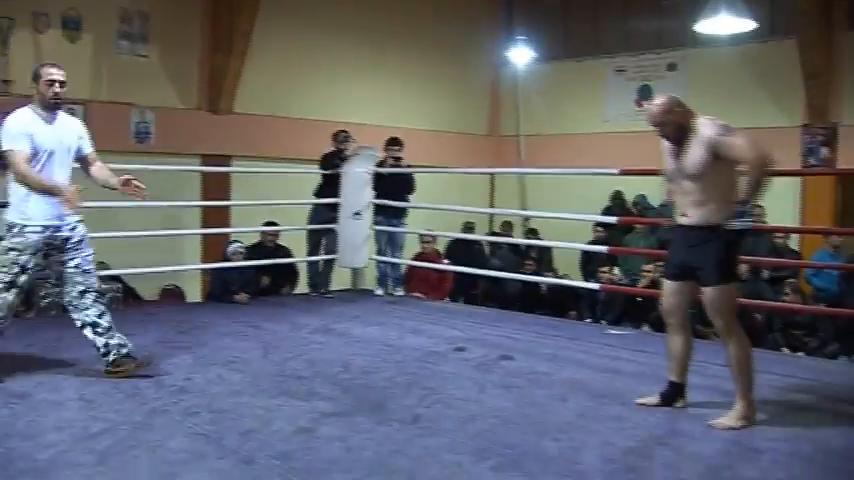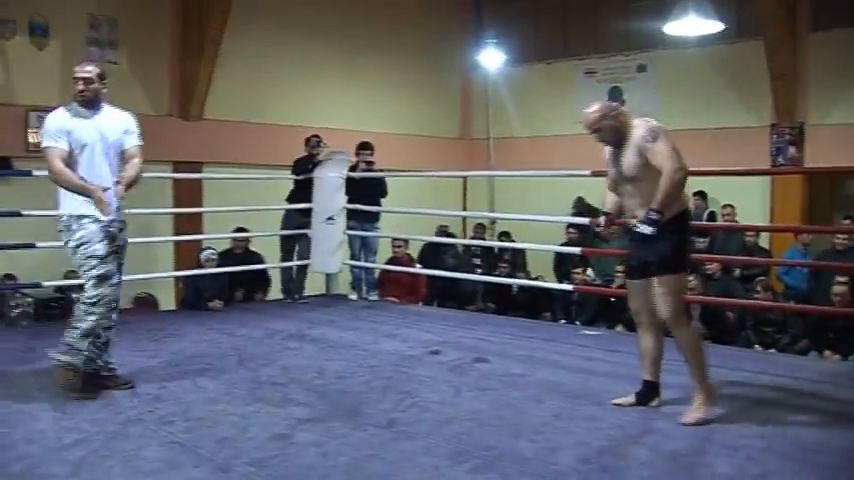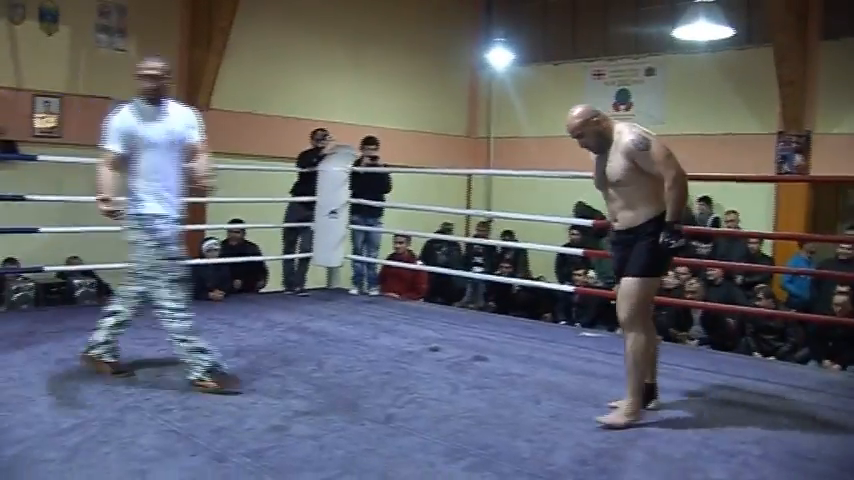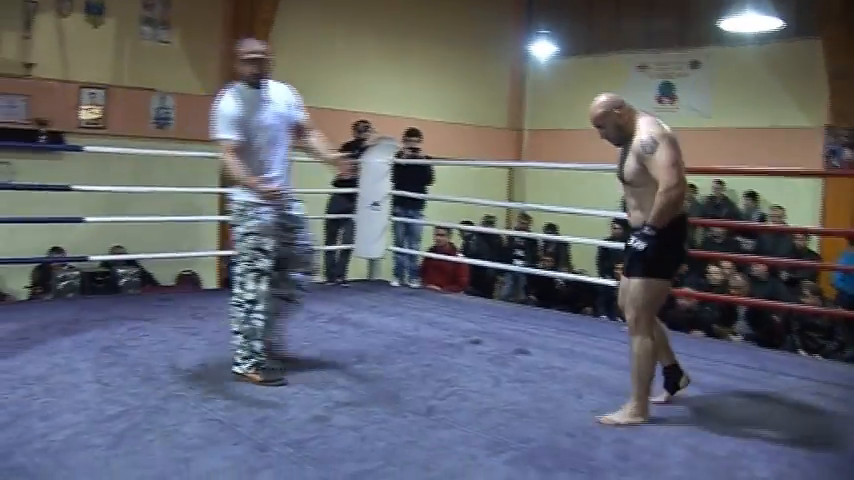
dt=0.3s
person 1, frame 1
left shoulder: (74, 125)
left elbow: (92, 165)
left wrist: (117, 182)
right wrist: (60, 190)
left hip: (67, 223)
right hip: (28, 224)
left knee: (86, 287)
left ankle: (115, 355)
person 1, frame 2
left shoulder: (123, 119)
right shoulder: (58, 120)
left elbow: (135, 160)
right elbow: (56, 168)
left wrist: (123, 182)
right wrist: (92, 191)
left hip: (114, 219)
right hip: (81, 218)
left knee: (108, 294)
right knee: (99, 290)
left ankle: (95, 366)
right ankle: (70, 360)
person 1, frame 3
left shoulder: (187, 115)
right shoulder: (124, 118)
left elbow: (198, 154)
right elbow: (108, 165)
left wrist: (202, 174)
right wrist: (106, 196)
left hip: (170, 213)
right hip: (147, 215)
left knee: (139, 287)
right knee: (173, 291)
left ankle: (99, 349)
right ankle: (203, 368)
person 1, frame 4
left shoulder: (285, 94)
right shoulder: (230, 104)
left elbow: (307, 132)
right elbow: (229, 157)
left wrist: (330, 156)
right wrist: (254, 185)
left hip: (284, 202)
right hip: (254, 205)
left knee: (289, 275)
right knee: (254, 281)
left ankle: (261, 345)
right ankle: (247, 361)
person 2, frame 1
left shoulder: (712, 133)
right shoulder: (670, 145)
left elbow: (759, 161)
left wrist: (742, 206)
left hip: (715, 237)
right hip: (683, 236)
left knee: (724, 324)
right knee: (672, 314)
left ankle: (745, 406)
right ankle: (674, 391)
person 2, frame 2
left shoulder: (645, 134)
right shoulder: (611, 150)
left elbow: (676, 171)
left wrist: (654, 214)
right wrist: (607, 216)
left hip: (667, 231)
right hip: (639, 236)
left knee: (670, 315)
right knee: (642, 316)
left ankle: (704, 394)
right ankle: (649, 389)
person 2, frame 3
left shoulder: (633, 140)
right shoulder: (601, 152)
left elbow: (675, 178)
left wrist: (672, 225)
left hip: (650, 237)
right hip: (624, 238)
left knee: (629, 319)
right knee: (639, 318)
left ankle: (631, 404)
right ankle: (647, 392)
person 2, frame 4
left shoulder: (649, 137)
right shoulder: (630, 141)
left elbow: (673, 187)
left wrist: (649, 232)
left hip: (659, 237)
right hip: (646, 234)
left knee: (637, 320)
right knee: (629, 307)
left ankle: (638, 407)
right ankle: (673, 373)
person 3, frame 1
right shoulder: (328, 158)
right elbow: (326, 169)
right wrist: (344, 155)
left hip: (339, 211)
right hip: (322, 208)
left knee: (331, 251)
right knee: (314, 248)
left ankle: (323, 286)
right ankle: (314, 286)
person 3, frame 2
right shoulder: (300, 163)
right elbow: (299, 174)
right wrist: (315, 160)
left hip: (312, 217)
right hip: (294, 214)
left knee: (304, 257)
right knee: (287, 254)
left ankle: (298, 292)
right ankle: (288, 292)
person 3, frame 3
right shoulder: (306, 156)
right elbow: (303, 166)
right wrist: (322, 154)
left hip: (315, 210)
right hip: (298, 206)
left knee: (306, 249)
right knee: (289, 246)
left ankle: (298, 284)
right ankle: (289, 284)
person 3, frame 4
right shoulder: (348, 147)
right elbow: (345, 157)
right wrist: (363, 144)
left hip: (357, 201)
right hip: (341, 198)
left knee: (348, 241)
right knee: (332, 238)
left ankle: (339, 276)
right ankle: (331, 275)
person 4, frame 1
left shoulder: (406, 168)
right shoulder: (379, 166)
left elbow: (410, 189)
right elbow: (376, 187)
left wrist: (404, 170)
right wrist: (385, 169)
left hip: (399, 216)
right hip: (381, 215)
left knee: (397, 253)
right knee: (382, 252)
left ankle: (397, 285)
right ankle: (382, 284)
person 4, frame 2
left shoulder: (377, 172)
right shoulder: (350, 171)
left elbow: (383, 193)
right elbow: (348, 191)
left wrist: (376, 174)
right wrist: (357, 174)
left hip: (372, 220)
right hip: (354, 219)
left knee: (370, 258)
right knee: (355, 256)
left ankle: (371, 290)
right ankle: (356, 289)
person 4, frame 3
left shoulder: (382, 168)
right shoulder: (355, 165)
left elbow: (387, 188)
right elbow: (352, 185)
left wrist: (381, 168)
right wrist: (362, 168)
left hip: (375, 215)
right hip: (358, 214)
left knee: (372, 253)
right knee: (358, 251)
left ankle: (373, 285)
right ankle: (357, 284)
person 4, frame 4
left shoulder: (426, 159)
right shoulder: (398, 157)
left elbow: (429, 180)
right elbow: (394, 178)
left wrist: (422, 160)
right wrist: (403, 159)
left hip: (417, 207)
right hip: (400, 205)
left knee: (414, 245)
right knee: (399, 243)
left ankle: (414, 277)
right ankle: (398, 276)
